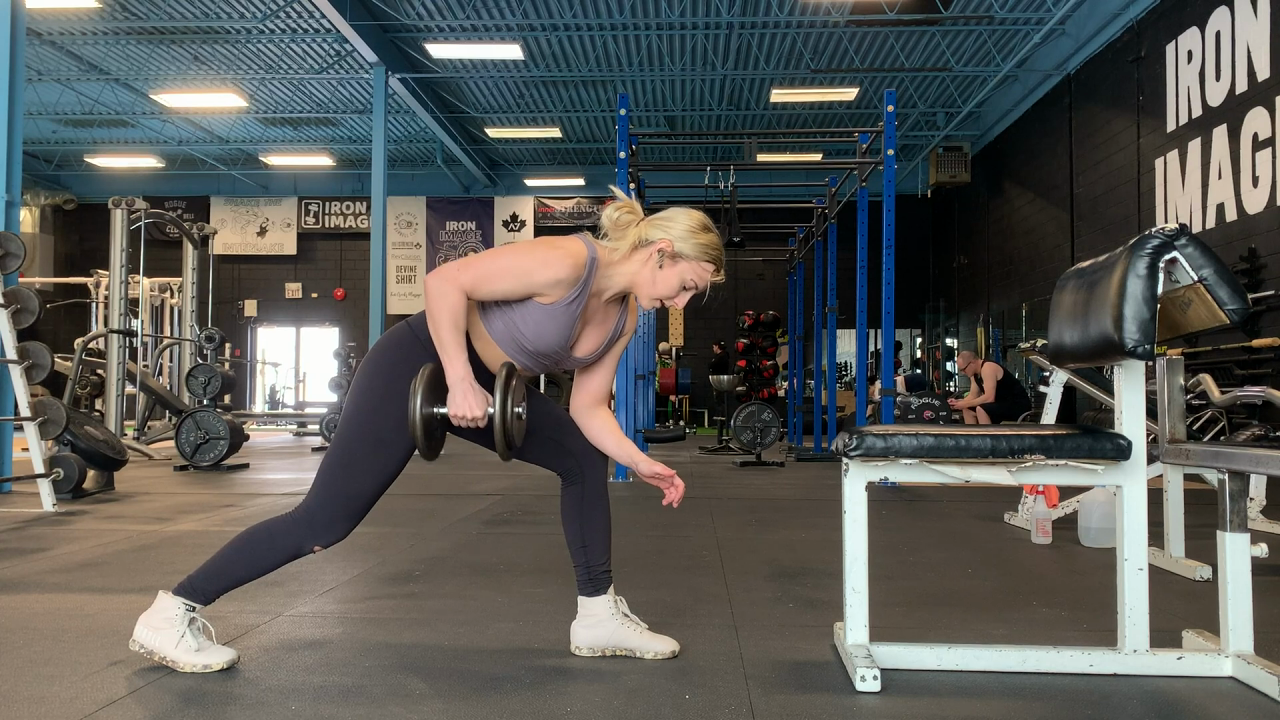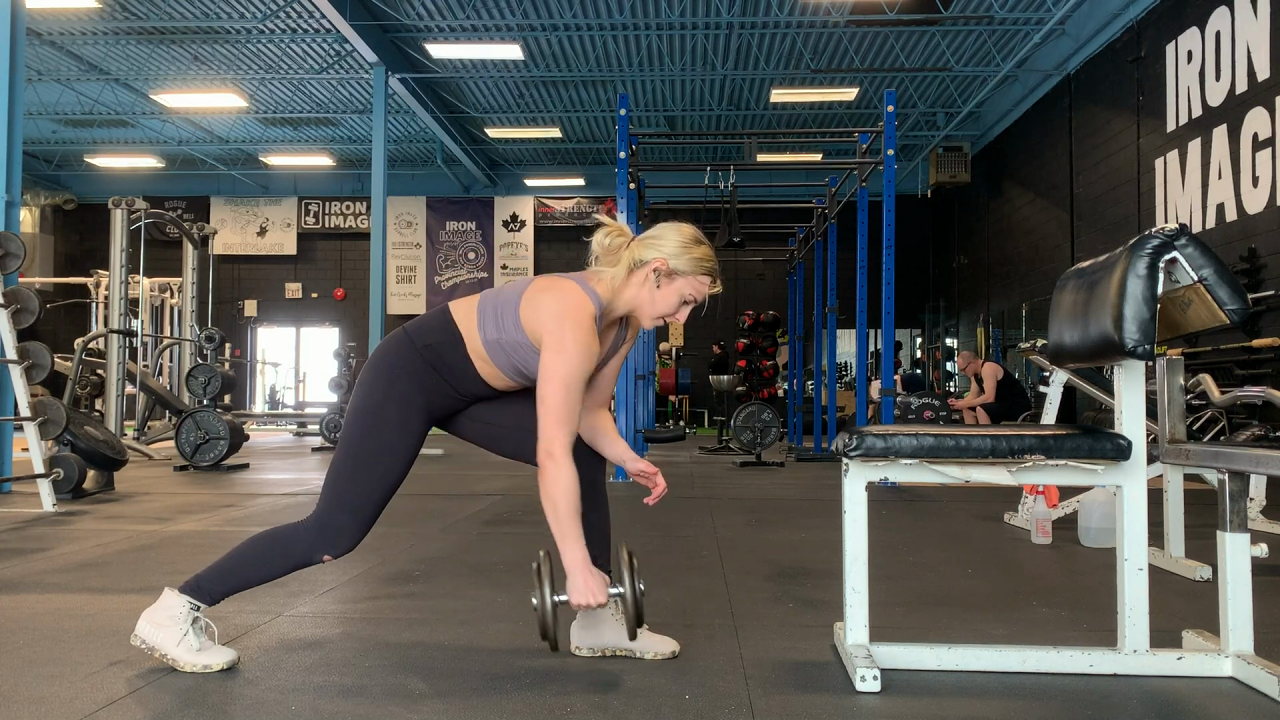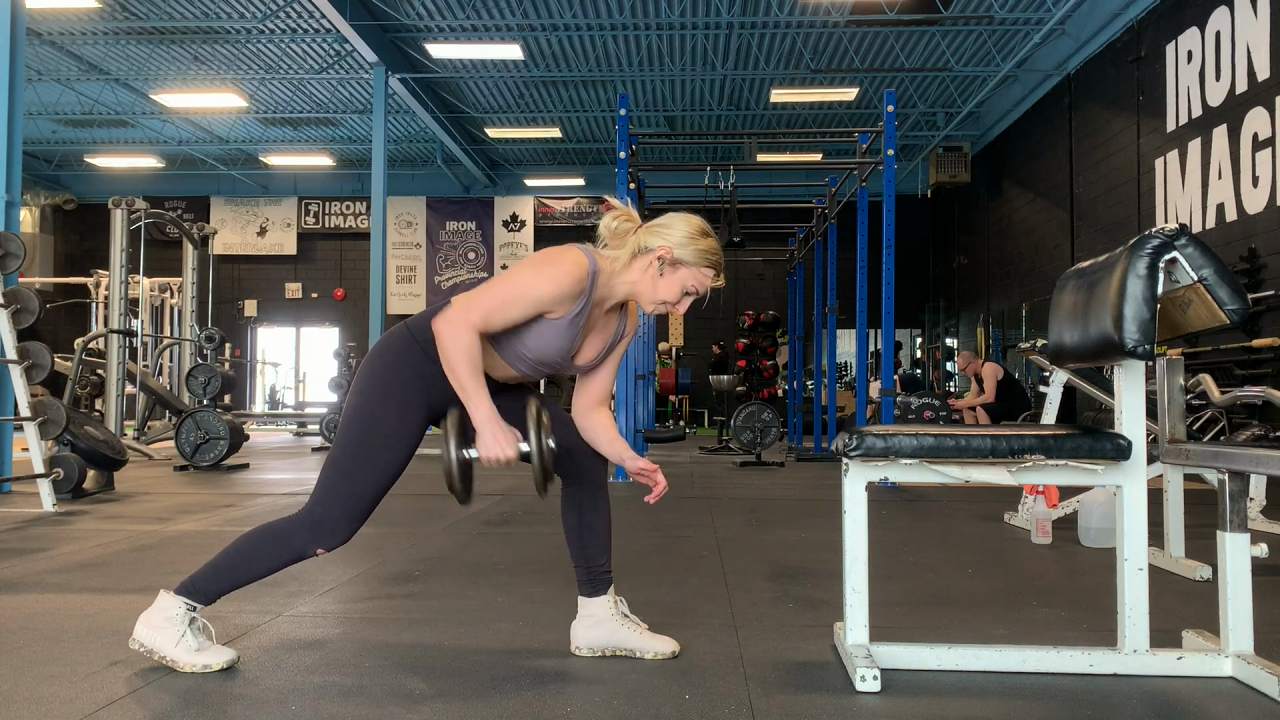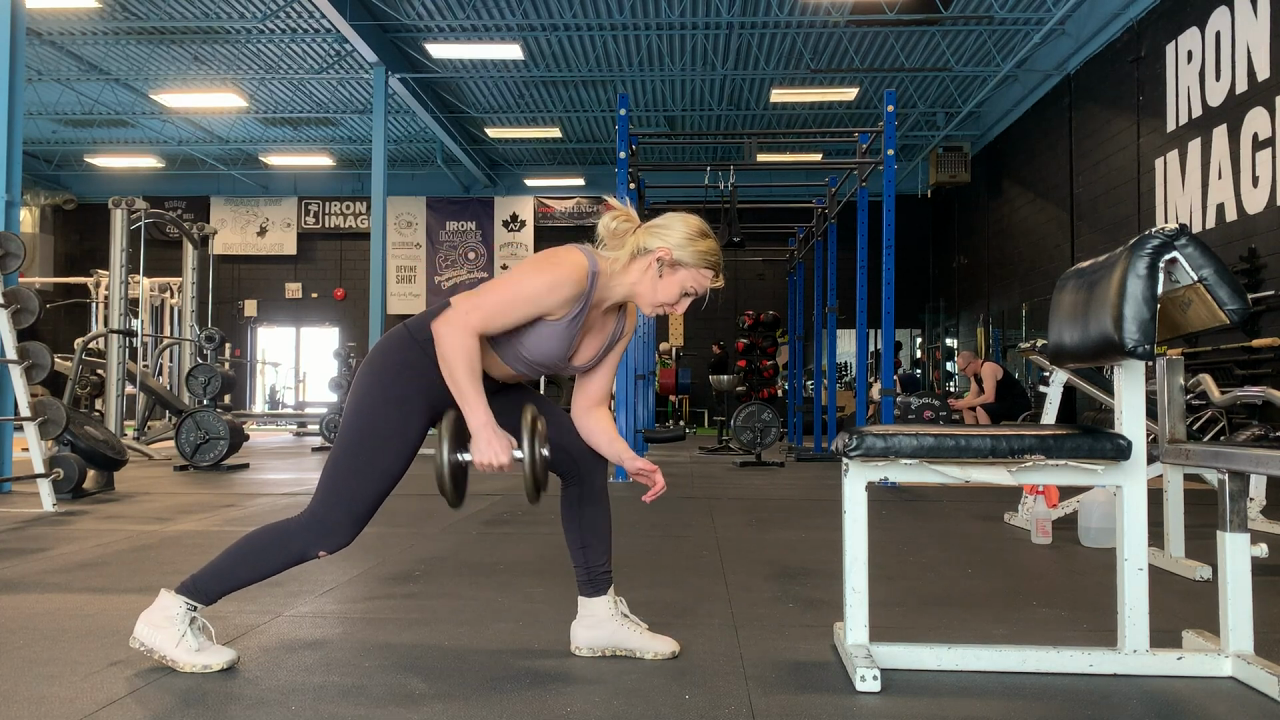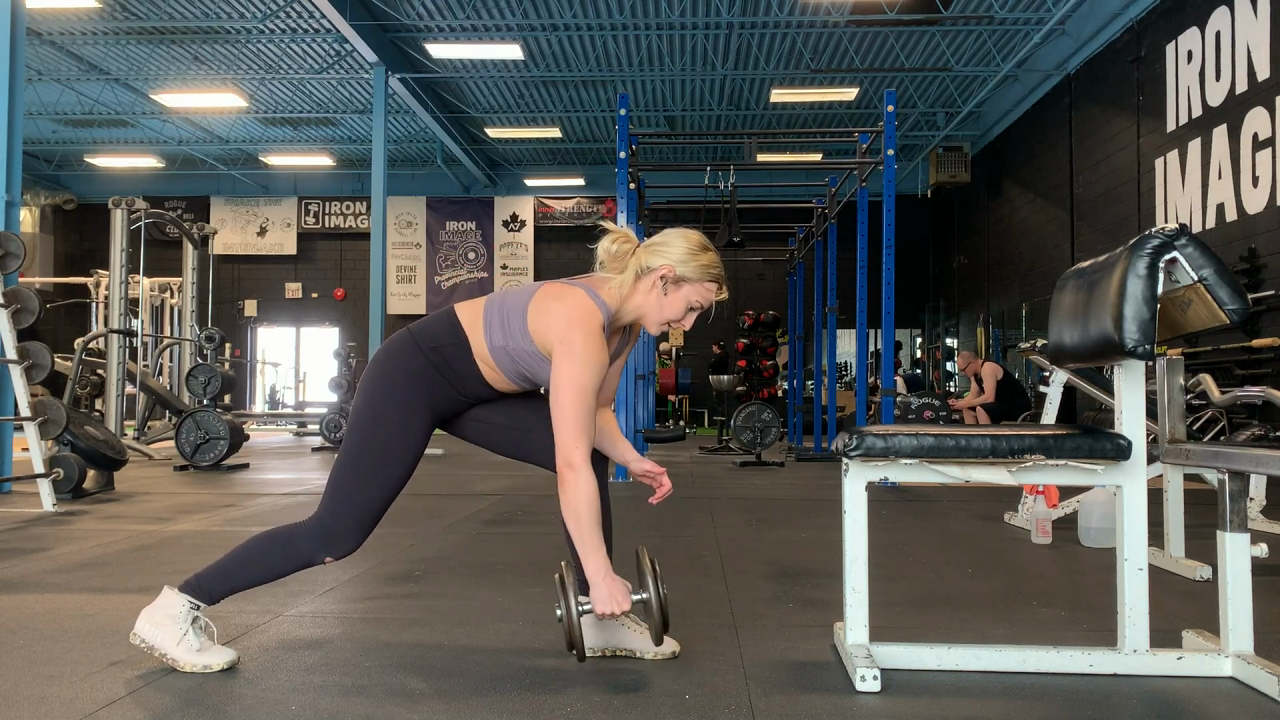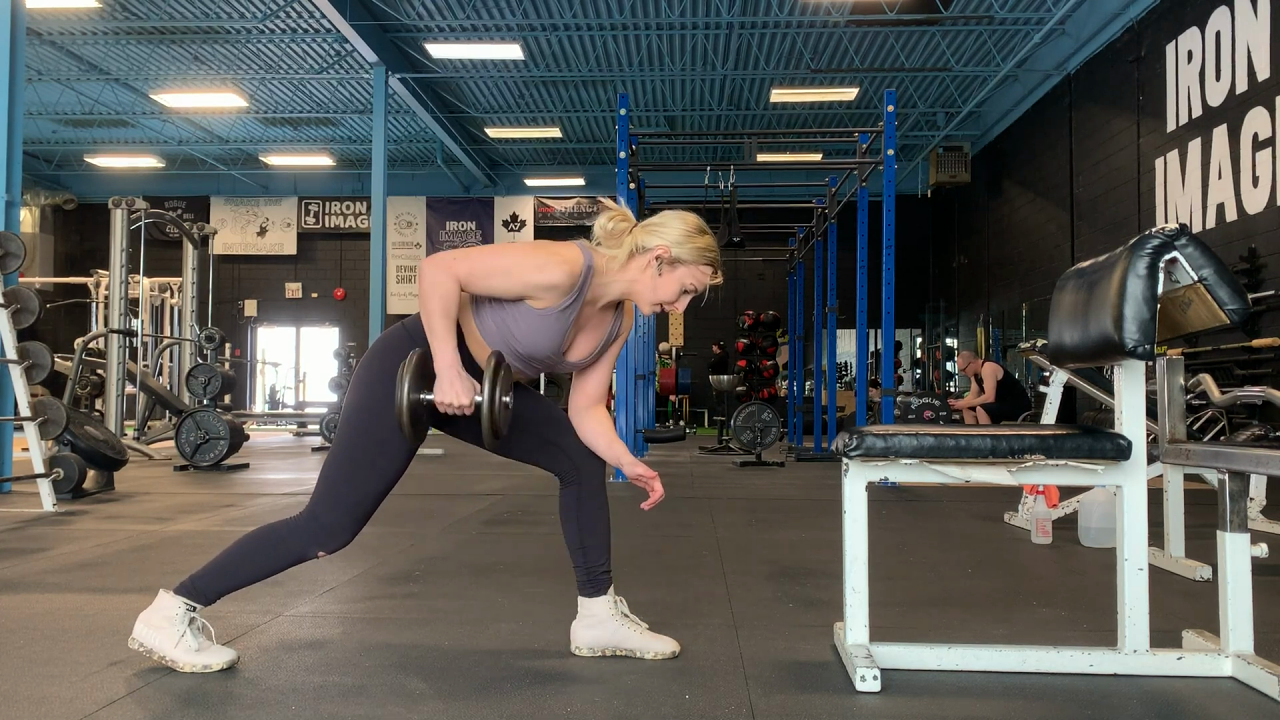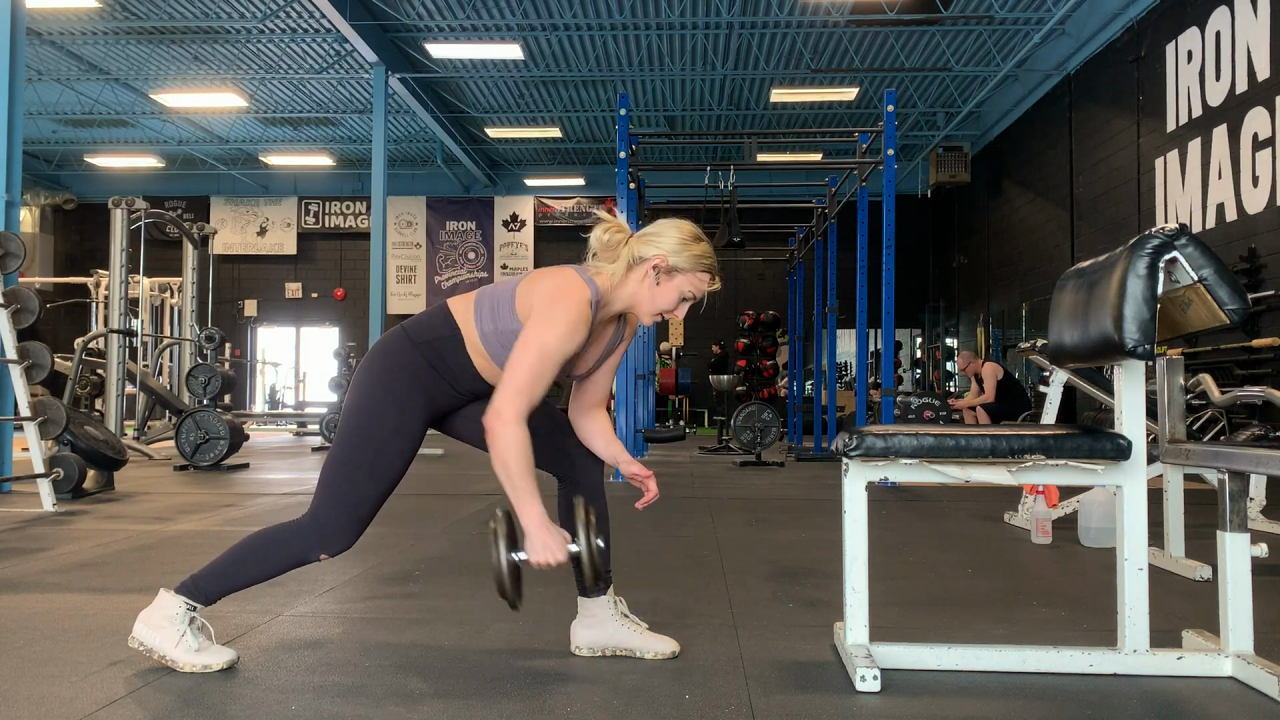
dt=0.7s
person 1, frame 1
left shoulder: (624, 315)
right shoulder: (566, 260)
left elbow: (589, 408)
right elbow: (444, 280)
left wrist: (639, 461)
right wrist: (459, 381)
left hip: (481, 382)
right hip: (417, 365)
left knee: (584, 460)
right knee: (325, 520)
left ankle: (598, 617)
right ankle: (170, 614)
person 1, frame 2
left shoulder: (625, 322)
right shoulder: (574, 316)
left elbow: (588, 411)
right elbow: (552, 456)
left wrist: (628, 459)
right wrist: (577, 569)
left hip: (474, 386)
right hip: (411, 373)
left knee: (590, 460)
right knee: (335, 531)
left ankle: (594, 623)
right ankle: (173, 612)
person 1, frame 3
left shoulder: (625, 318)
right shoulder: (571, 272)
left elbow: (590, 406)
right elbow: (452, 324)
left wrist: (628, 458)
right wrist: (487, 424)
left hip: (486, 380)
right hip: (414, 367)
left knee: (585, 460)
right knee: (329, 522)
left ankle: (598, 616)
right ankle: (170, 613)
person 1, frame 4
left shoulder: (623, 318)
right shoulder: (569, 273)
left elbow: (589, 407)
right elbow: (451, 328)
left wrist: (628, 458)
right wrist: (483, 426)
left hip: (485, 379)
right hip: (415, 366)
left knee: (584, 461)
right knee: (332, 524)
left ankle: (598, 617)
right ankle: (170, 613)
person 1, frame 5
left shoulder: (626, 322)
right shoulder: (582, 324)
left elbow: (591, 416)
right elbow: (572, 467)
left wrist: (633, 460)
right wrist: (601, 577)
left hip: (476, 386)
right hip: (415, 373)
left knee: (593, 456)
right knee: (338, 532)
left ankle: (599, 620)
right ankle: (172, 611)
person 1, frame 6
left shoulder: (620, 318)
right shoulder: (562, 267)
left elbow: (585, 408)
right elbow: (439, 268)
left wrist: (628, 462)
right wrist: (449, 369)
left hip: (481, 380)
left knee: (583, 461)
right knee: (330, 525)
left ankle: (598, 617)
right ankle: (168, 613)
person 1, frame 7
left shoulder: (622, 323)
right shoulder: (571, 301)
left elbow: (585, 412)
right elbow: (502, 417)
left wrist: (624, 461)
right wrist: (536, 526)
left hip: (475, 385)
right hip: (411, 369)
left knee: (584, 463)
right knee: (331, 530)
left ankle: (598, 618)
right ankle: (169, 612)
